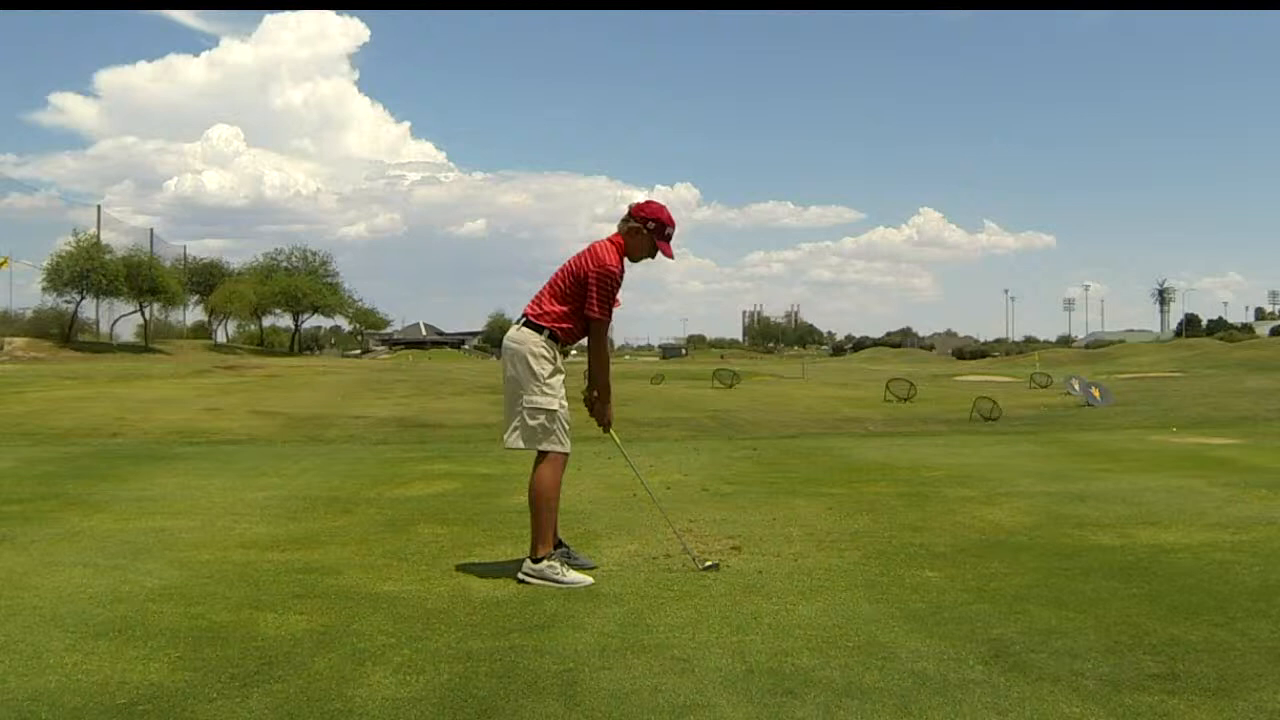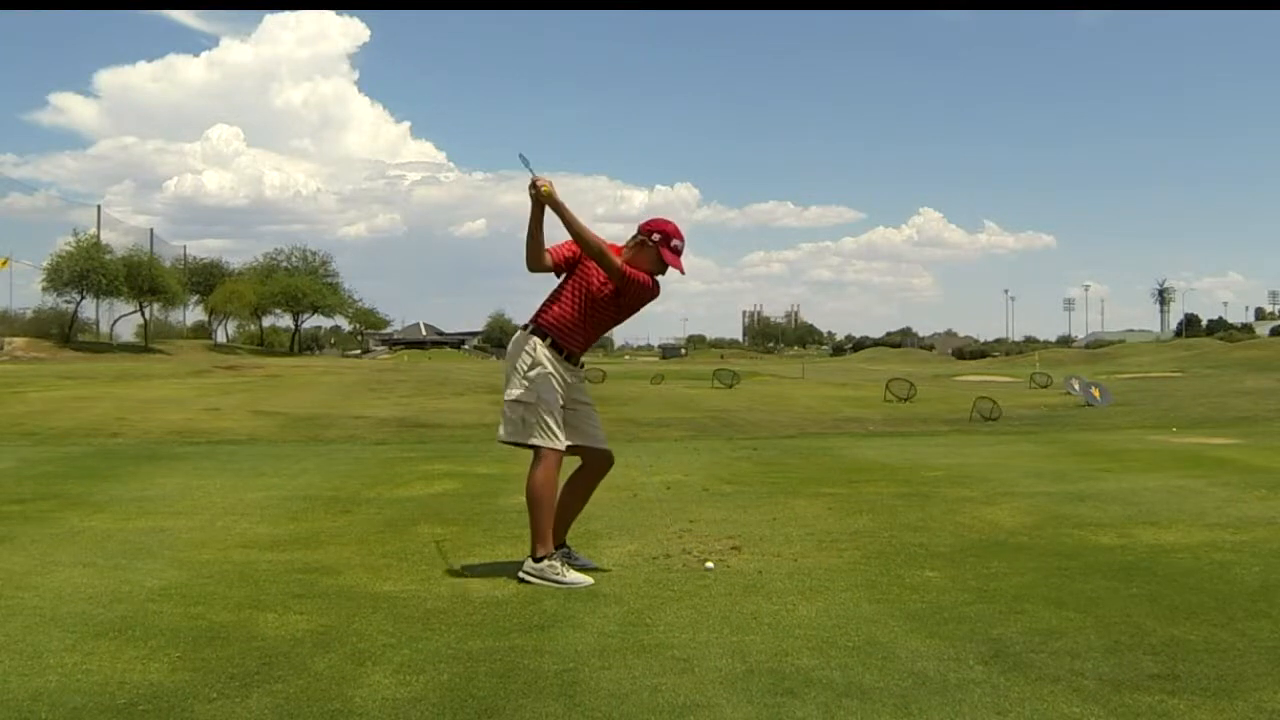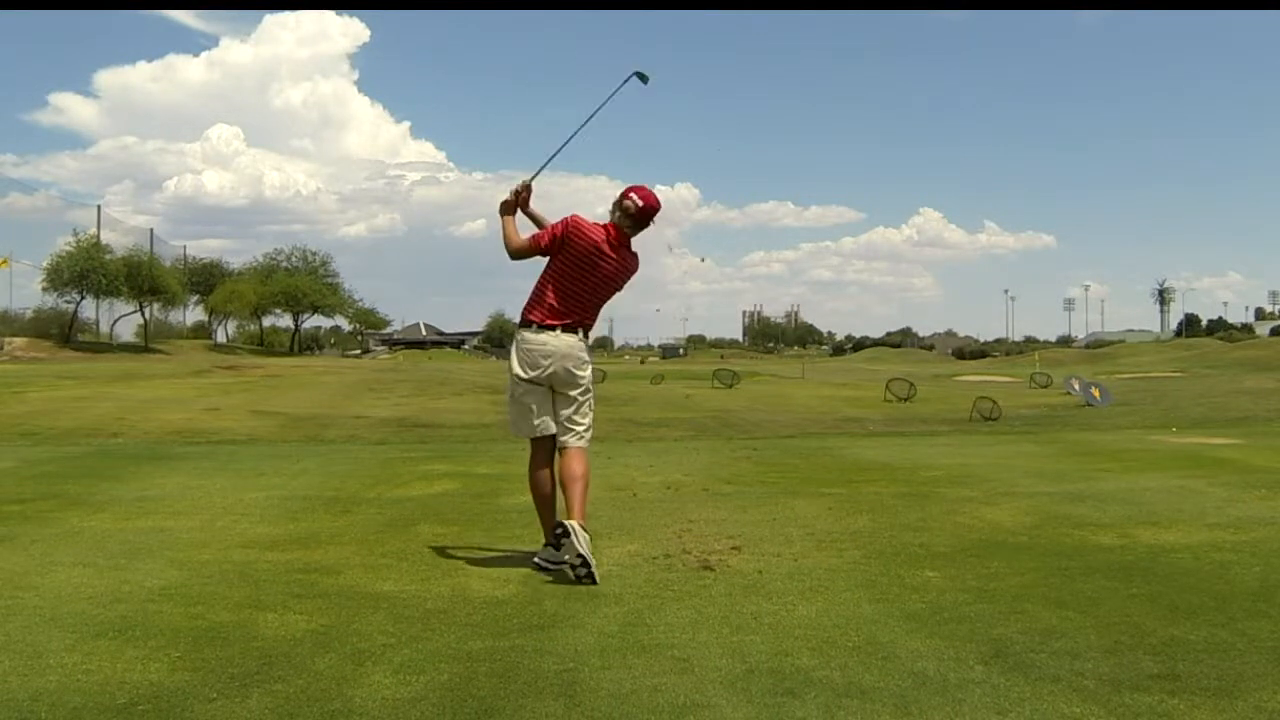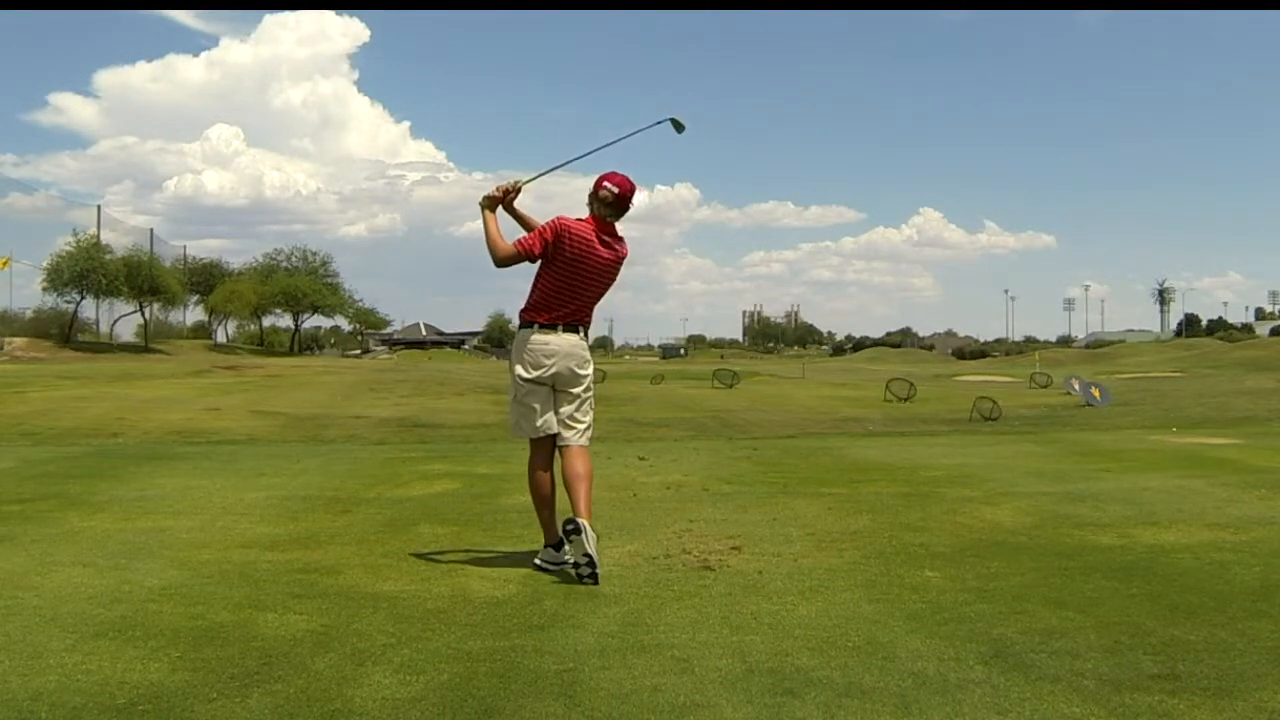
dt=1s
person 1, frame 1
left shoulder: (604, 255)
right shoulder: (607, 264)
left elbow: (595, 333)
right elbow: (598, 338)
left wrist: (592, 386)
right wrist: (605, 399)
left hip: (533, 345)
right hip: (535, 347)
left knee: (552, 449)
right knee: (553, 452)
left ankle: (551, 545)
right ankle: (539, 560)
person 1, frame 2
left shoulder: (646, 288)
right shoulder: (587, 248)
left elbow: (604, 259)
right elbow: (536, 263)
left wrist: (557, 204)
right wrist: (538, 208)
left hip: (567, 367)
right hip: (535, 351)
left knee: (599, 459)
right knee: (549, 451)
left ankle: (555, 545)
right ankle: (540, 559)
person 1, frame 3
left shoulder: (577, 227)
right shoulder: (629, 263)
left elbow: (516, 249)
left wrist: (509, 213)
right wrist: (529, 212)
left hip: (532, 341)
right hip: (573, 348)
left knee: (541, 446)
right knee: (574, 444)
left ankle: (552, 544)
right ankle: (574, 524)
person 1, frame 4
left shoulder: (565, 228)
right shoulder: (619, 250)
left elbow: (502, 256)
left wrist: (490, 211)
right wrist: (513, 210)
left hip: (535, 342)
right hip: (574, 346)
left knee: (541, 446)
right knee: (575, 442)
left ankle: (553, 545)
right ankle: (581, 523)
